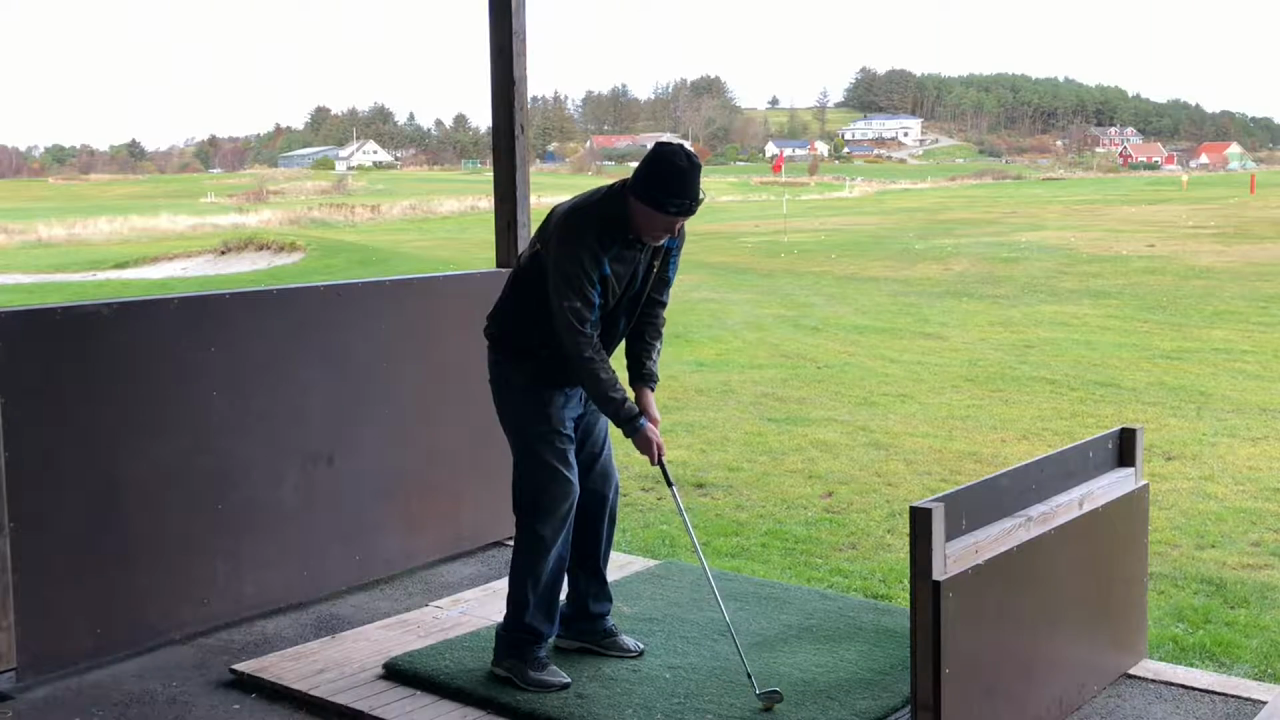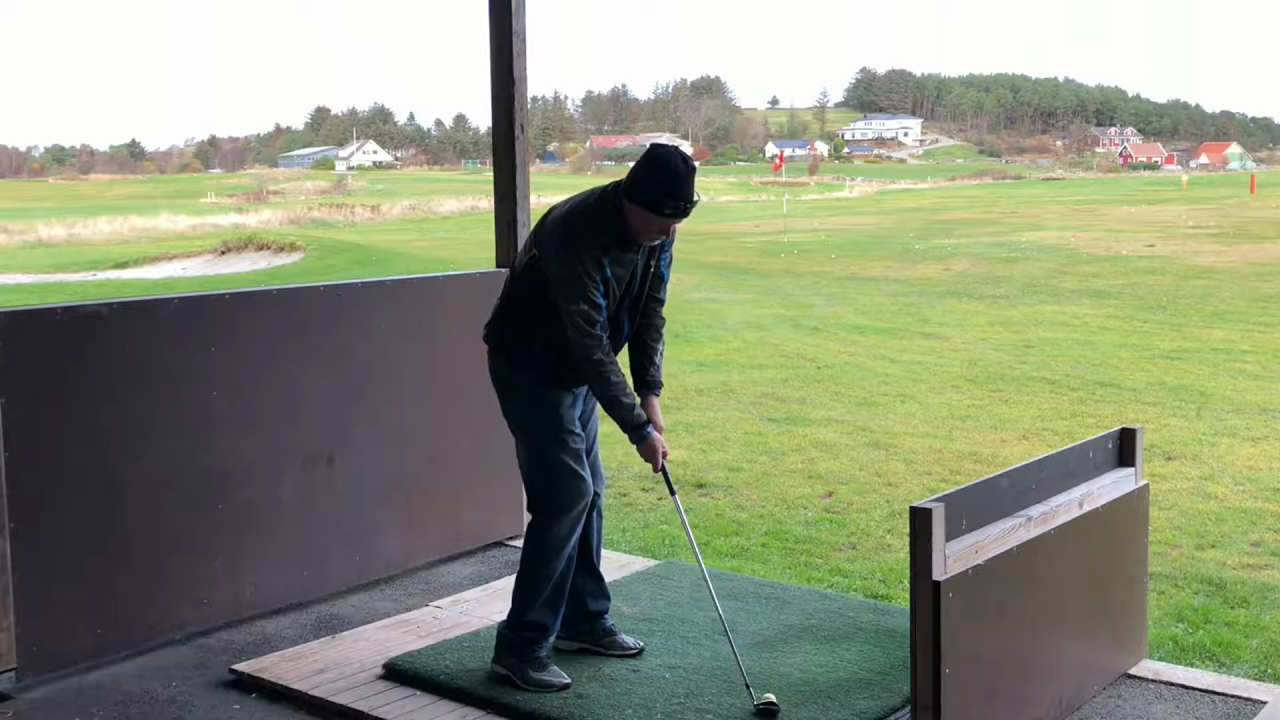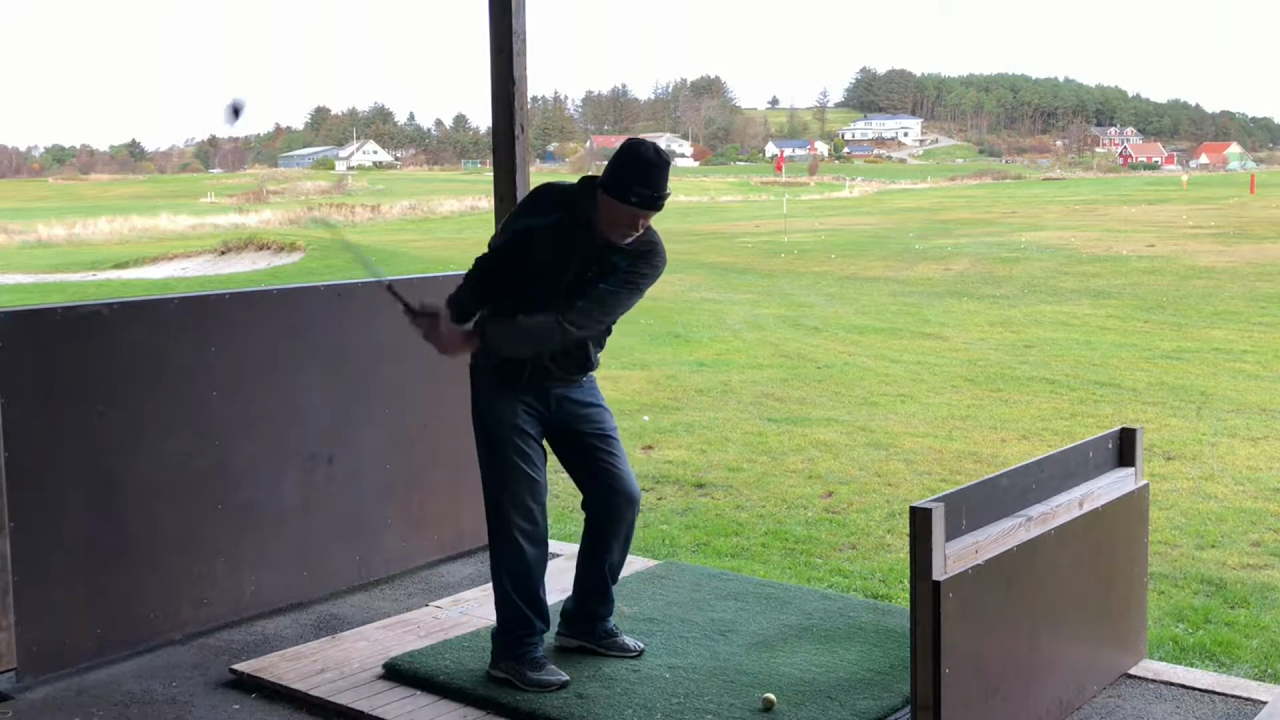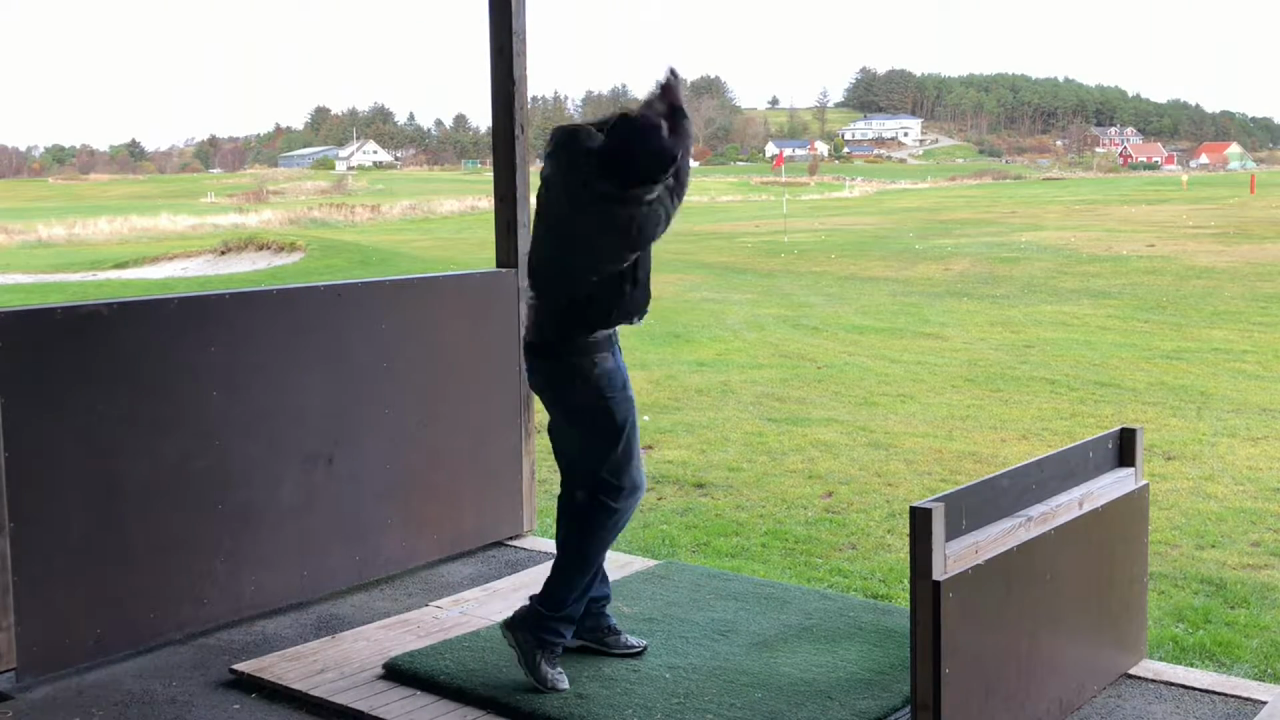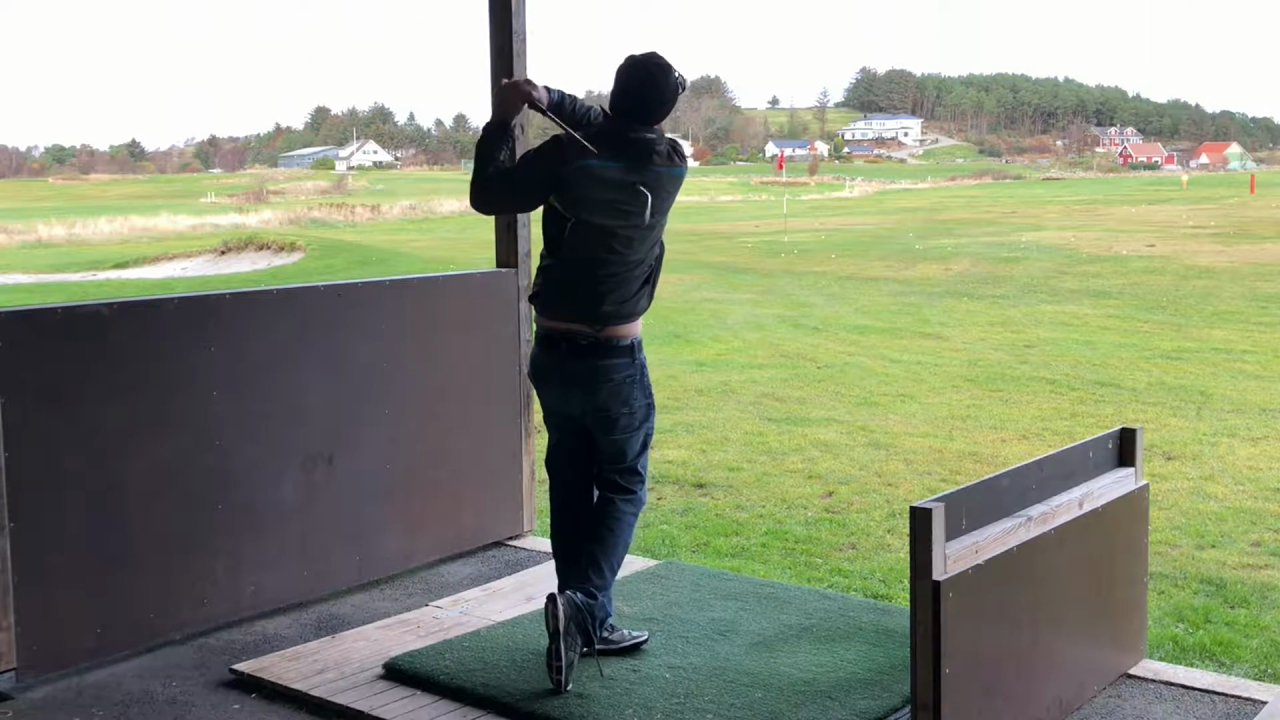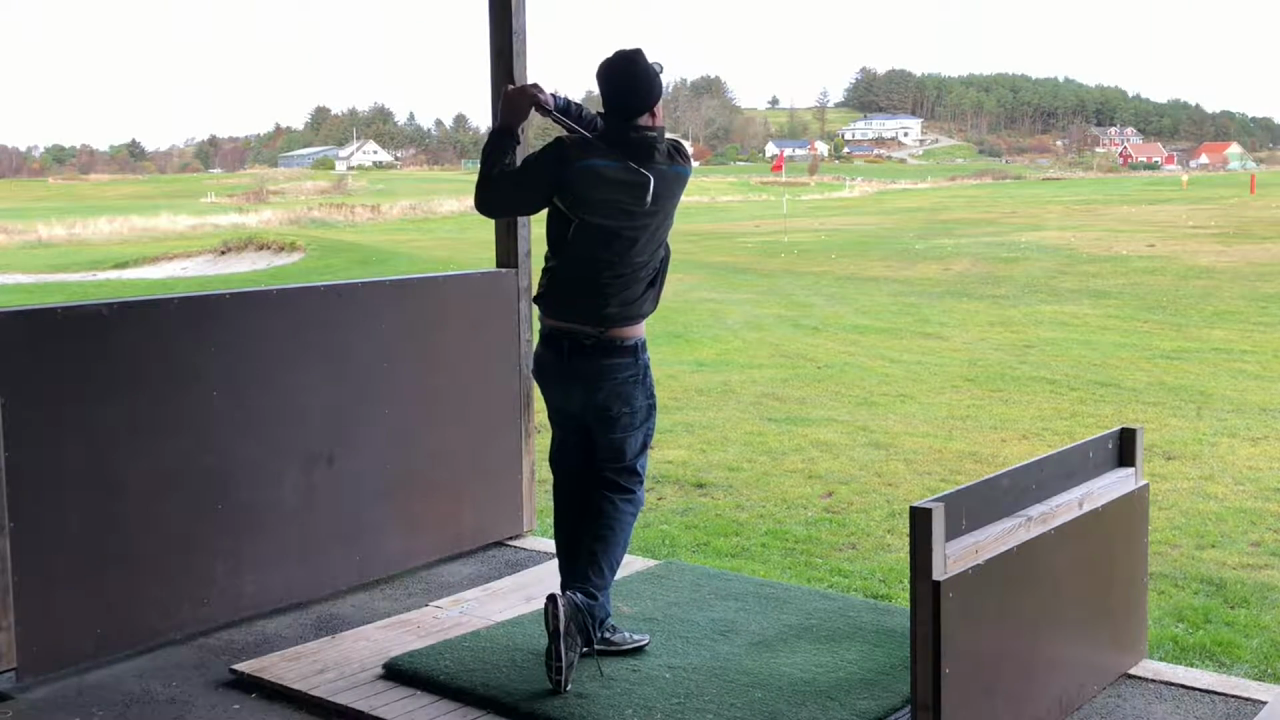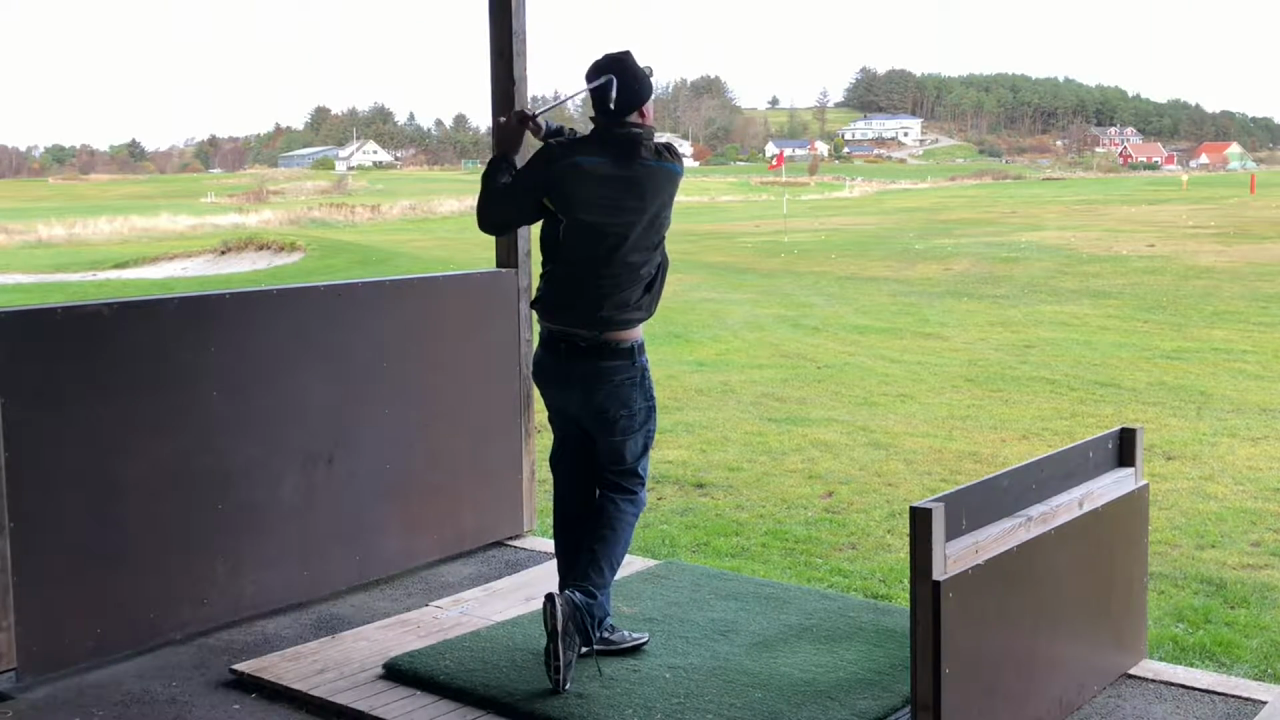
dt=0.7s
person 1, frame 1
left shoulder: (668, 235)
right shoulder: (578, 230)
left elbow: (650, 311)
right elbow: (579, 339)
left wrist: (644, 386)
right wrist: (630, 420)
left hip: (582, 370)
right hip: (528, 368)
left knee: (599, 491)
right knee: (553, 496)
left ankle: (584, 619)
right ankle: (520, 646)
person 1, frame 2
left shoulder: (657, 232)
right shoulder: (576, 234)
left elbow: (649, 311)
right elbow: (589, 342)
left wrist: (650, 394)
right wrist: (637, 426)
left hip: (574, 370)
right hip: (529, 369)
left knee: (587, 492)
right knee: (567, 495)
left ankle: (584, 618)
right ankle: (521, 644)
person 1, frame 3
left shoulder: (647, 257)
right shoulder: (548, 205)
left elbow: (571, 322)
right elbow: (493, 265)
left wrist: (474, 336)
right wrist: (453, 313)
left hip: (573, 384)
right hip: (505, 380)
left knee: (619, 496)
right knee: (519, 509)
left ankle: (586, 619)
right ankle: (517, 646)
person 1, frame 4
left shoulder: (573, 148)
right shoulder: (612, 223)
right elbow: (672, 178)
left wrist: (650, 109)
right wrist: (676, 114)
left hip: (557, 346)
right hip: (579, 355)
left knee: (587, 477)
right knee: (619, 487)
left ankle: (585, 616)
right ankle: (543, 625)
person 1, frame 5
left shoulder: (564, 156)
right shoulder: (670, 165)
left elbow: (487, 196)
right elbow: (612, 135)
left wrist: (501, 120)
right wrist: (549, 99)
left hip: (553, 352)
right hip: (614, 358)
left knee: (571, 485)
right knee: (623, 486)
left ankle: (589, 618)
right ankle: (582, 605)
person 1, frame 6
left shoulder: (568, 158)
right shoulder: (674, 166)
left elbow: (492, 200)
left wrist: (506, 127)
right wrist: (556, 105)
left hip: (556, 352)
right hip: (617, 359)
left knee: (574, 483)
right knee: (620, 487)
left ankle: (587, 620)
right ankle: (582, 604)
person 1, frame 7
left shoulder: (557, 161)
right shoulder: (666, 168)
left elbow: (493, 219)
left wrist: (504, 155)
right wrist: (553, 138)
left hip: (555, 353)
right hip: (615, 360)
left knee: (574, 484)
right knee: (623, 488)
left ankle: (587, 620)
right ankle: (580, 604)
